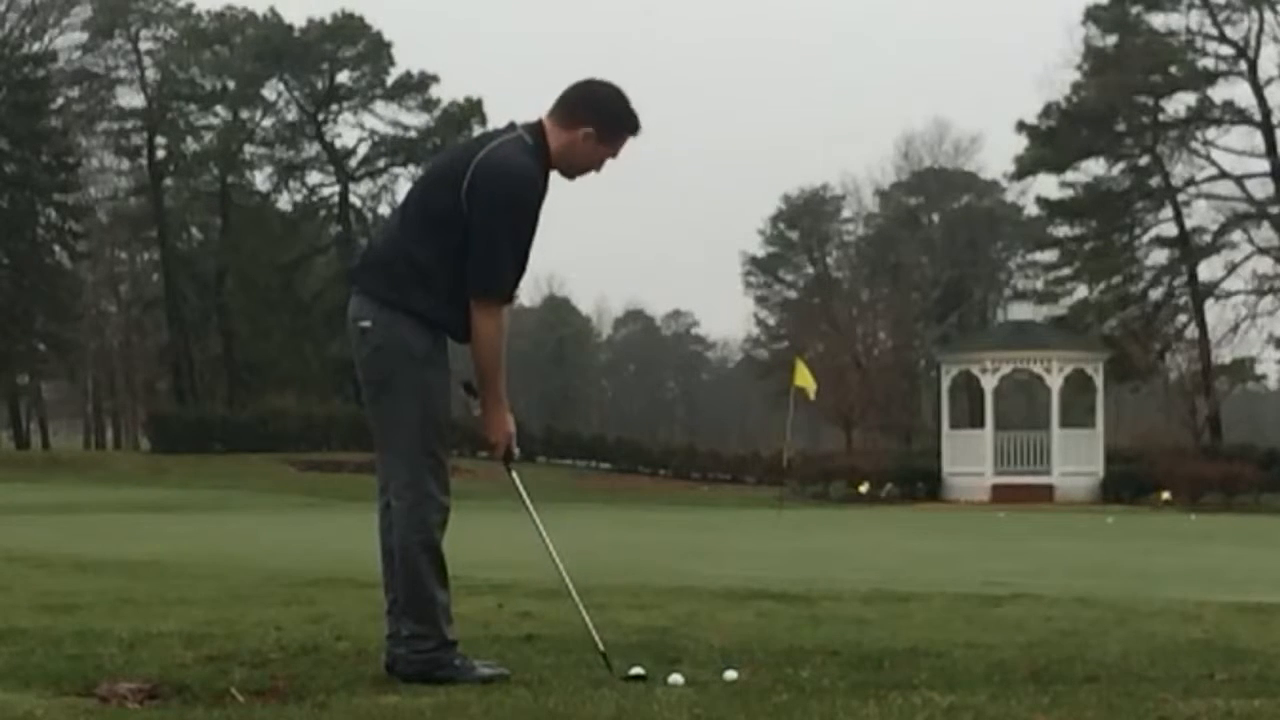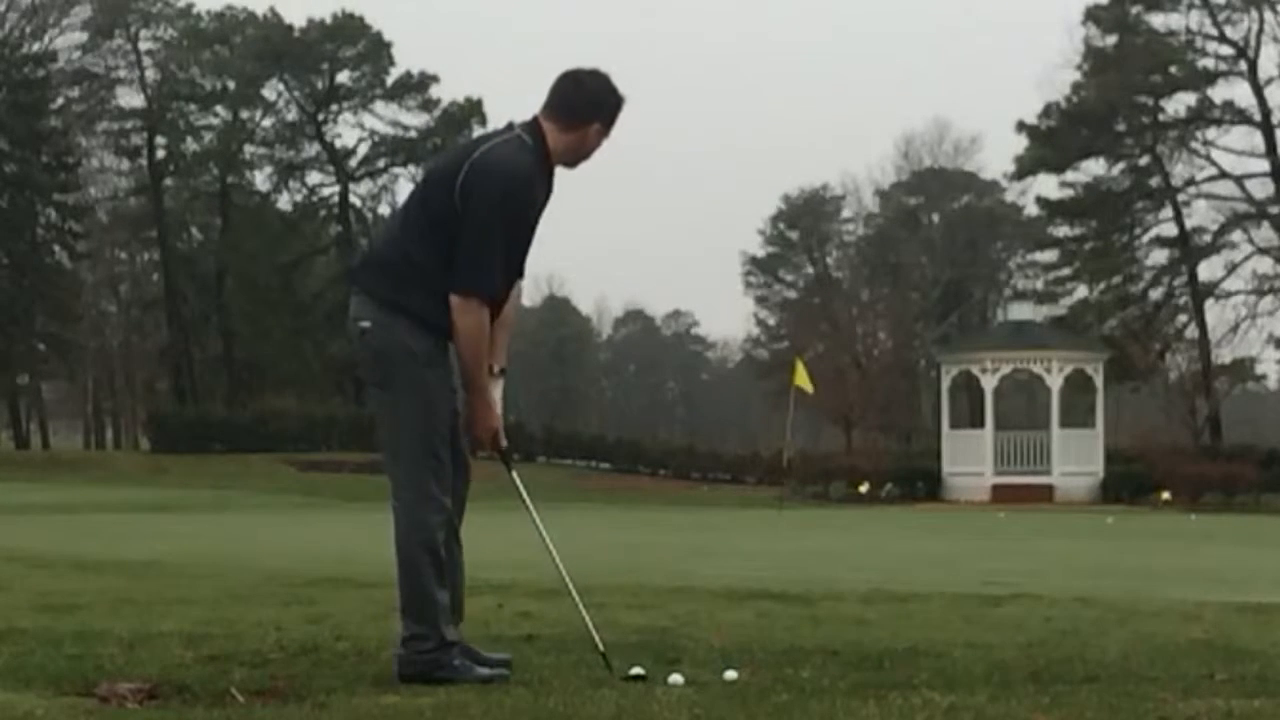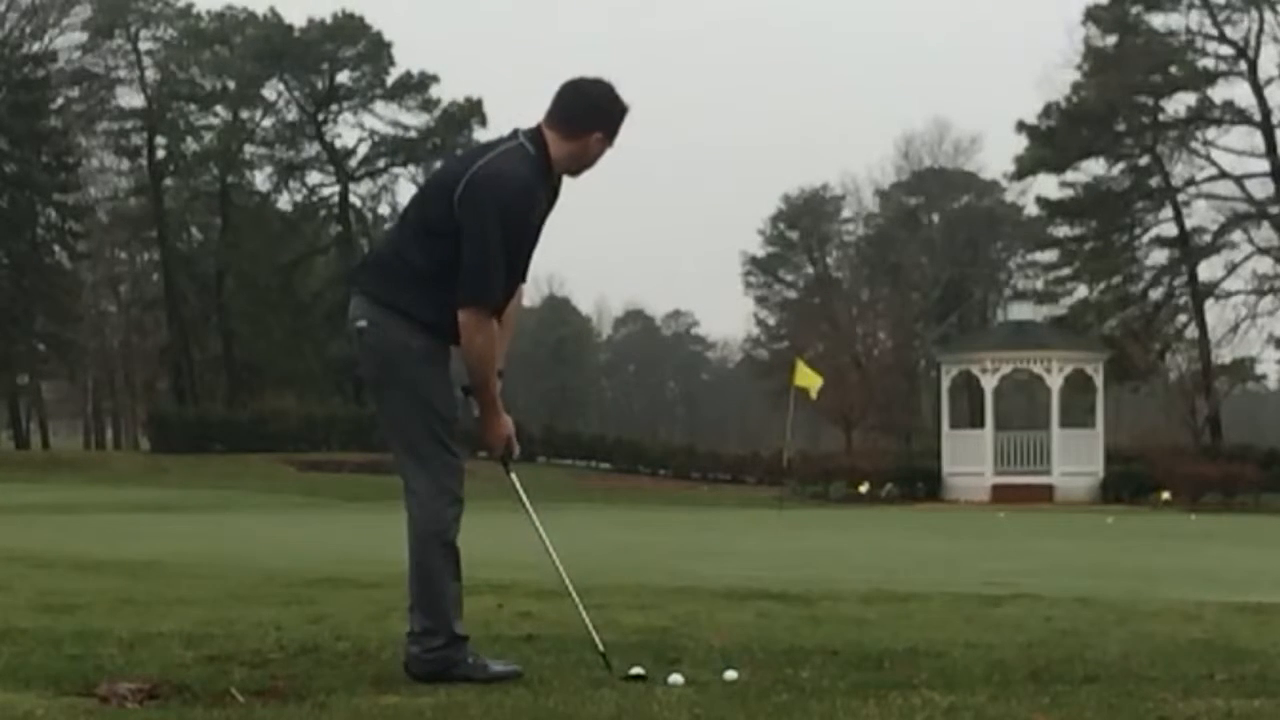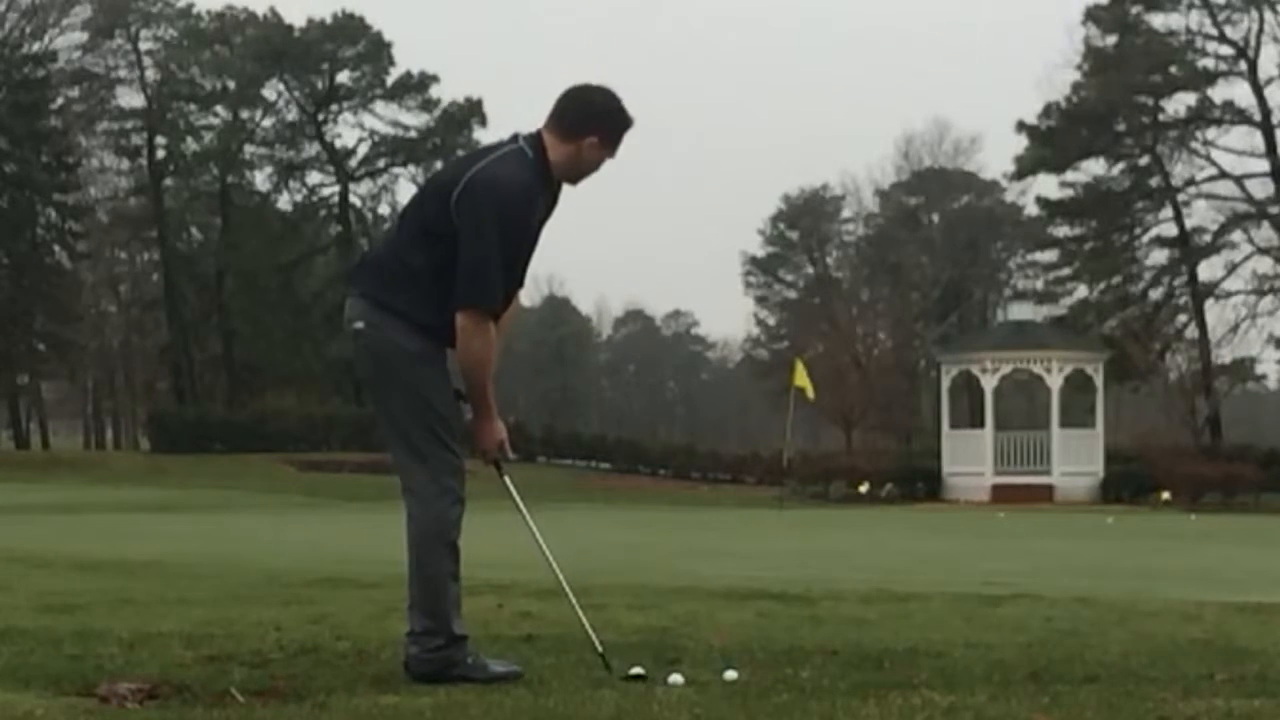
dt=0.5s
person 1, frame 1
left shoulder: (511, 160)
right shoulder: (511, 175)
left elbow: (488, 294)
right elbow: (486, 302)
left wrist: (493, 394)
right wrist: (495, 405)
left hip: (393, 317)
right hip: (400, 321)
left knee: (410, 489)
right knee: (420, 492)
left ankle: (411, 641)
right ankle: (426, 648)
person 1, frame 2
left shoulder: (527, 168)
right shoulder: (504, 173)
left elbow: (505, 281)
right elbow: (469, 298)
left wrist: (493, 376)
right wrist: (479, 400)
left hip: (417, 324)
right hip: (398, 321)
left knee: (445, 487)
right knee: (425, 491)
left ankle: (440, 635)
right ankle: (426, 649)
person 1, frame 3
left shoulder: (534, 176)
right shoulder: (503, 183)
left elbow: (508, 286)
right elbow: (475, 311)
left wrist: (495, 378)
right wrist: (492, 408)
left hip: (411, 322)
right hip: (394, 321)
left knee: (435, 482)
right knee: (437, 482)
left ankle: (434, 639)
right ankle: (438, 647)
person 1, frame 4
left shoulder: (533, 181)
right shoulder: (500, 187)
left elbow: (500, 296)
right elbow: (472, 315)
left wrist: (483, 395)
right wrist: (485, 413)
left hip: (410, 323)
right hip: (391, 321)
left knee: (437, 482)
right knee: (436, 484)
left ankle: (433, 639)
right ankle: (437, 646)
